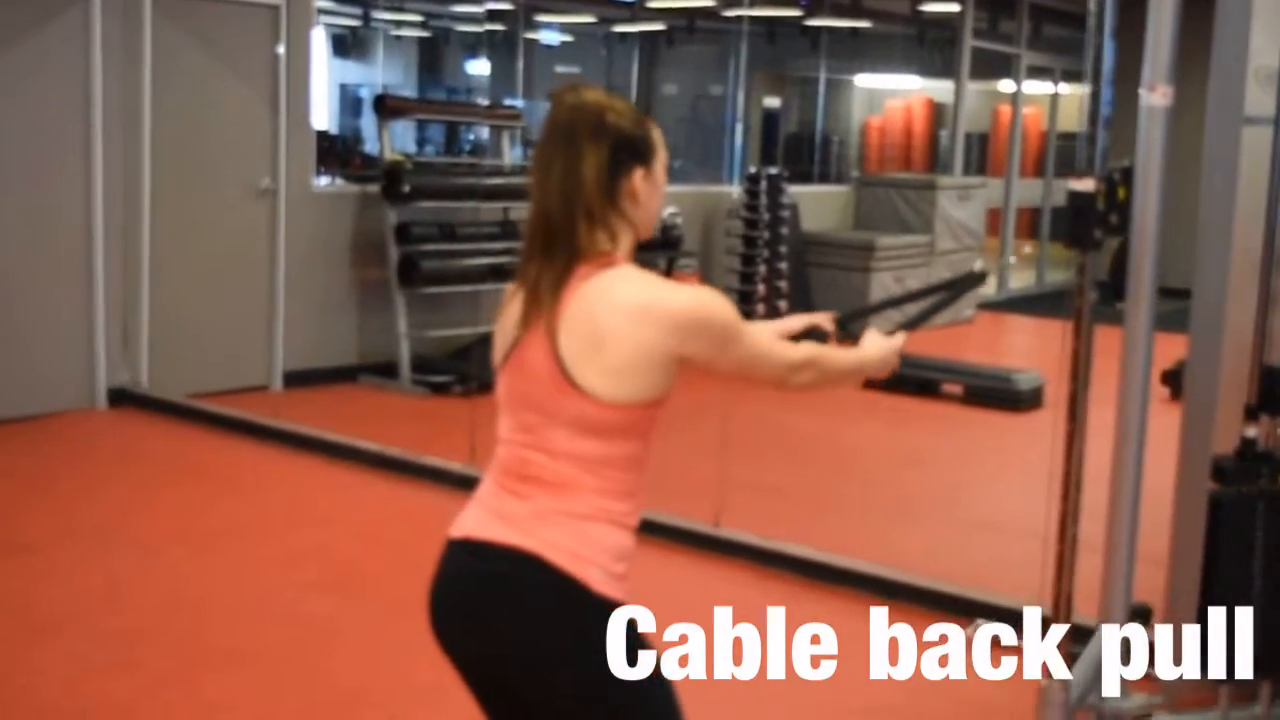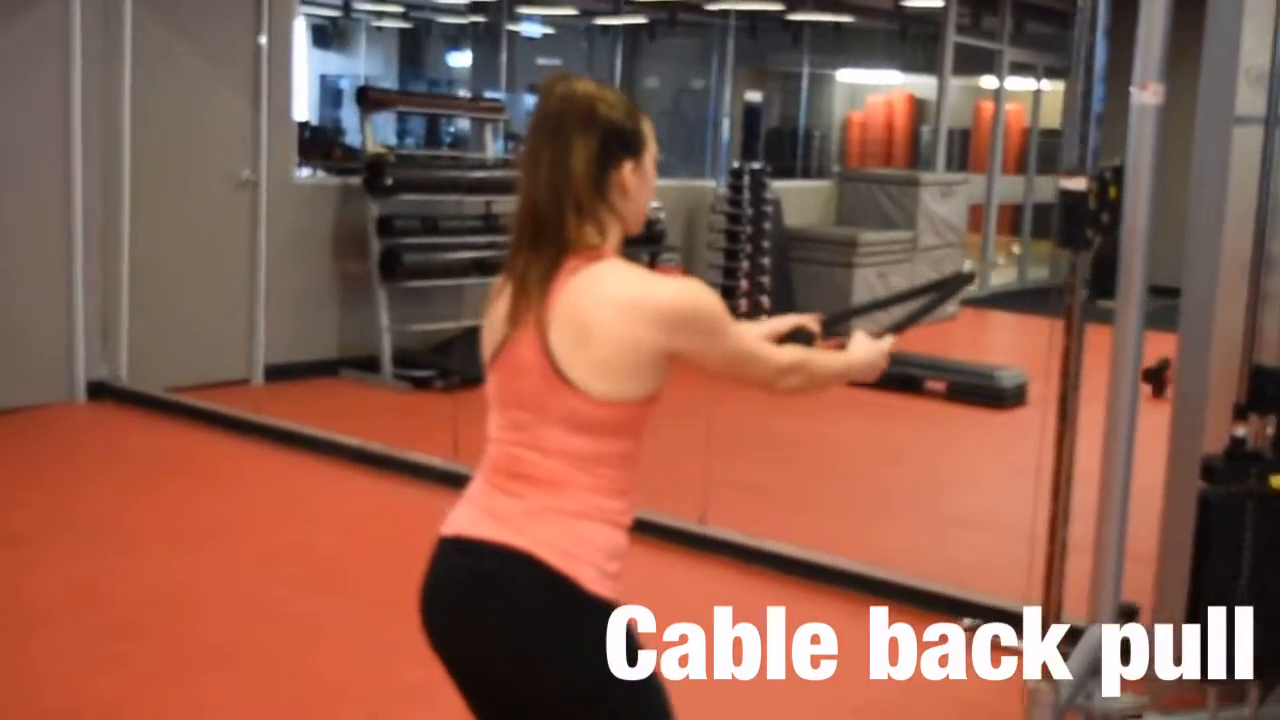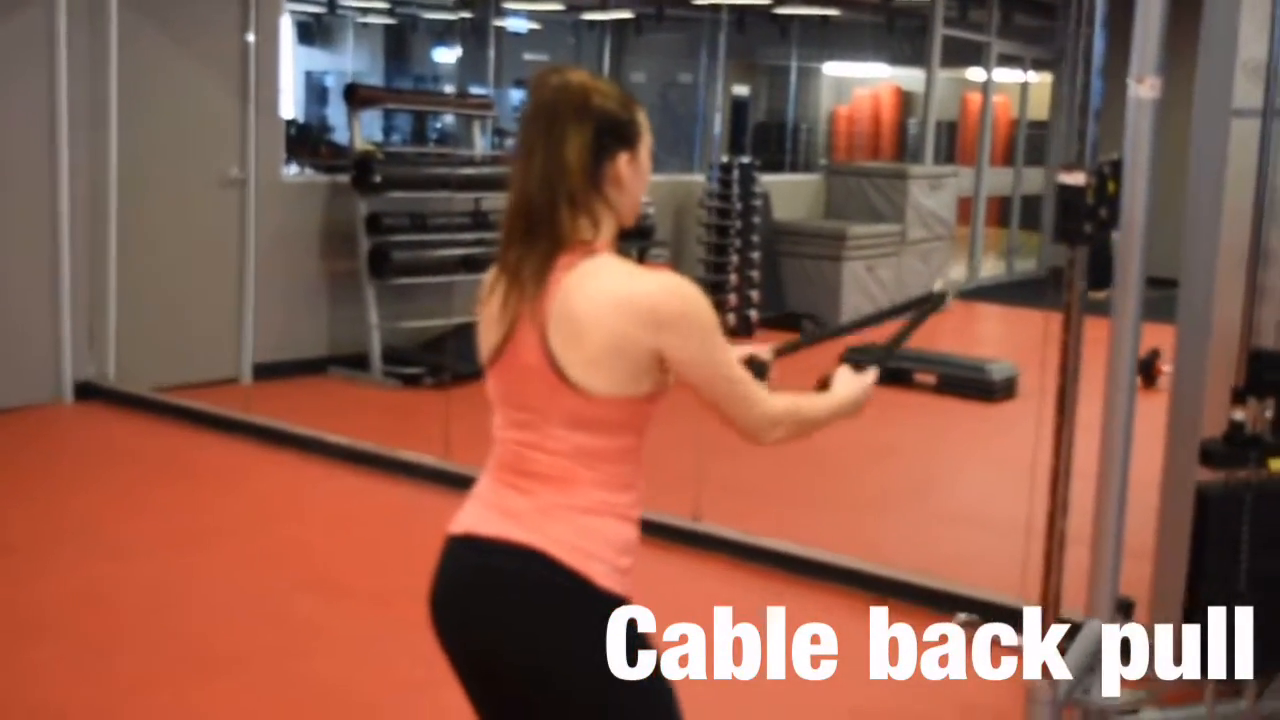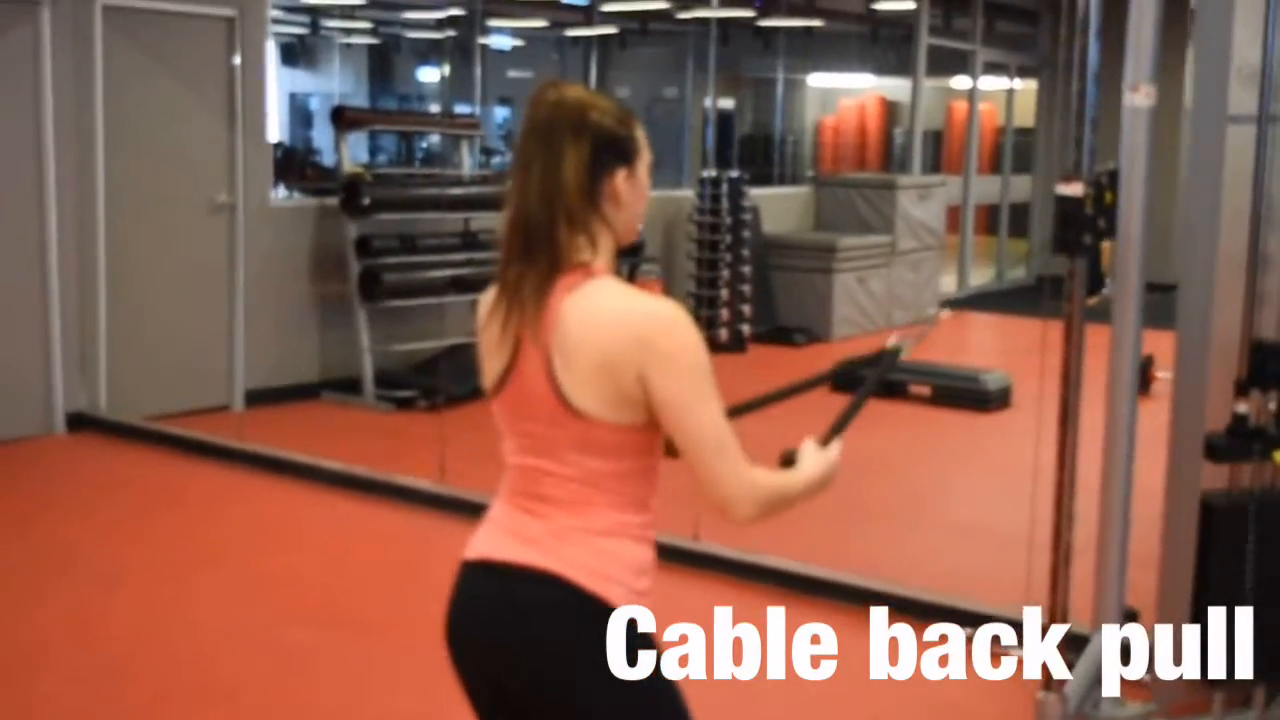
dt=0.2s
person 1, frame 1
left shoulder: (527, 294)
right shoulder: (668, 307)
right elbow: (792, 369)
left wrist: (772, 327)
right wrist: (868, 358)
left hip: (465, 580)
right hip: (557, 597)
person 1, frame 2
left shoulder: (512, 290)
right shoulder: (660, 302)
right elbow: (781, 374)
left wrist: (752, 332)
right wrist: (857, 361)
left hip: (456, 577)
right hip: (550, 597)
person 1, frame 3
left shoulder: (503, 284)
right shoulder: (654, 299)
right elbow: (762, 420)
left wrist: (710, 364)
right wrist: (843, 396)
left hip: (465, 575)
right hip: (563, 595)
person 1, frame 4
left shoulder: (497, 308)
right shoulder: (648, 323)
right elbow: (739, 496)
right wrist: (812, 472)
left hip: (479, 603)
right hip: (577, 618)
